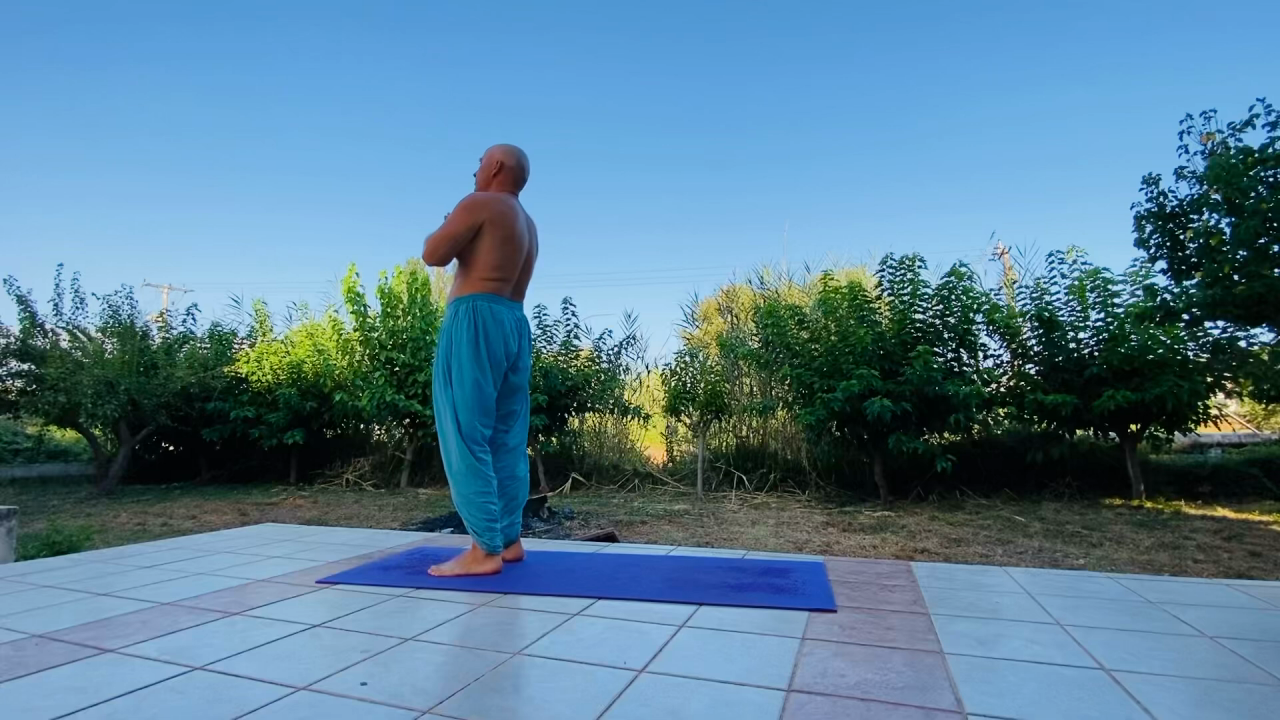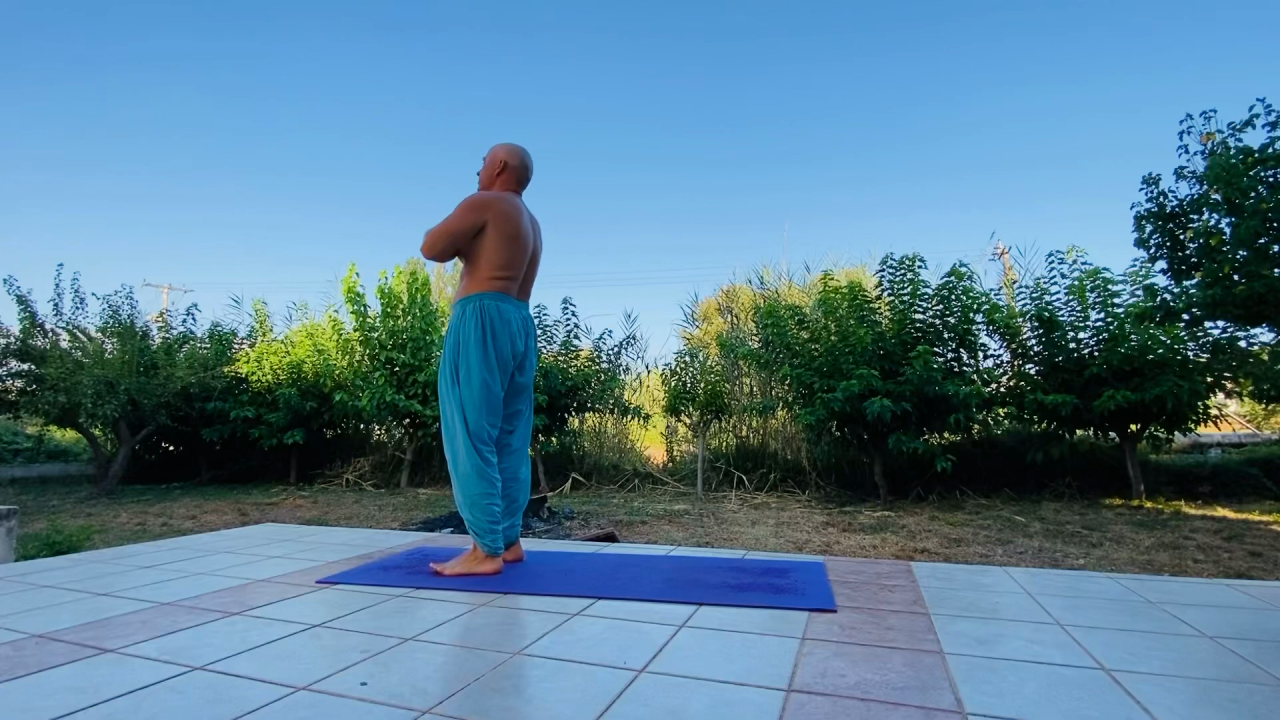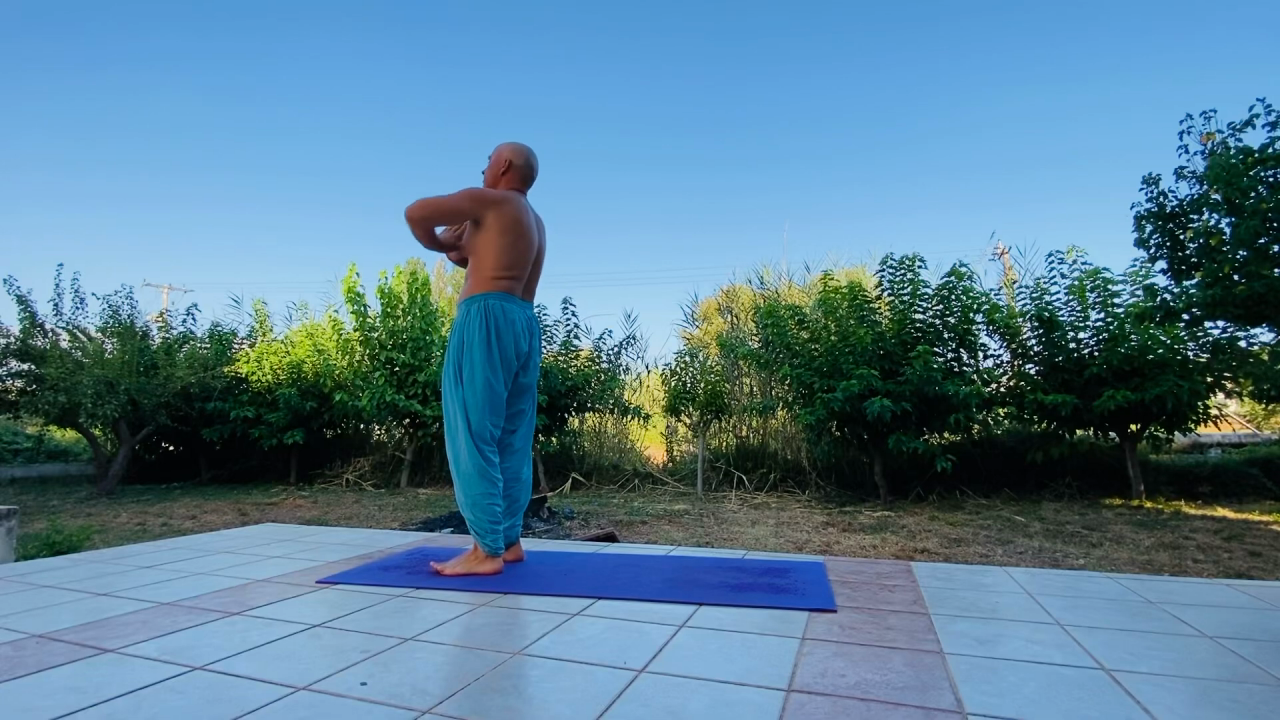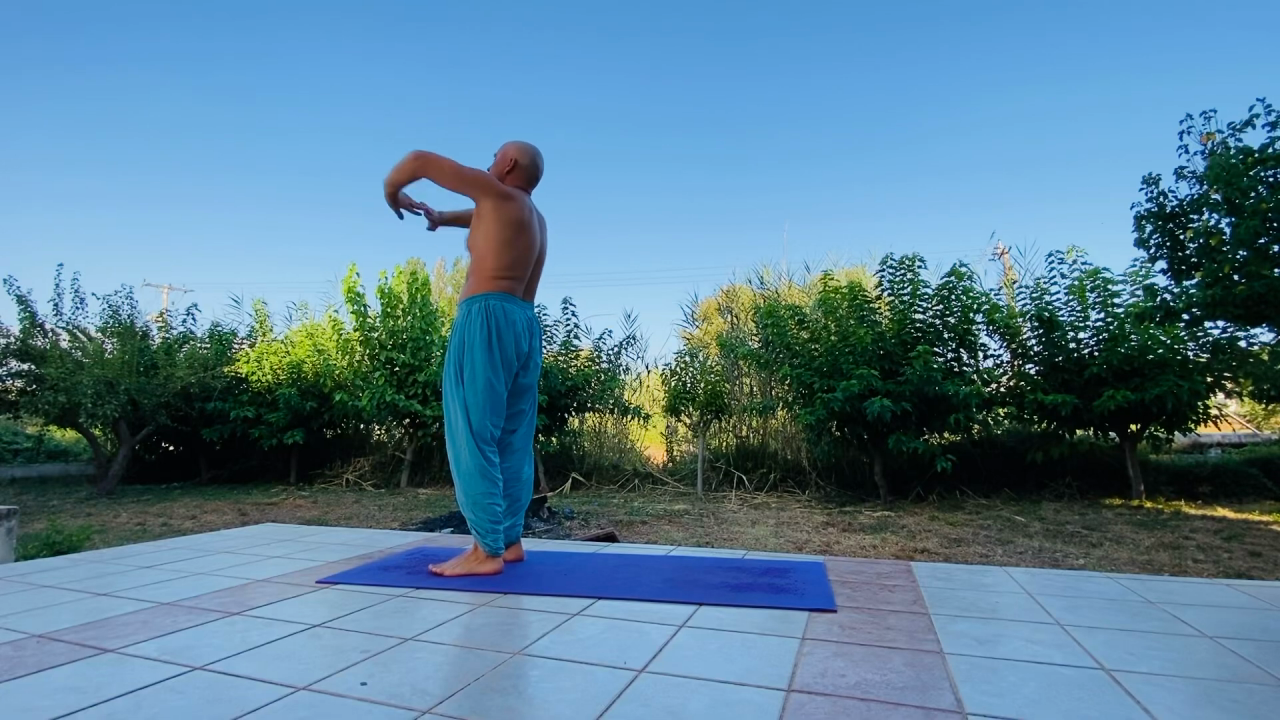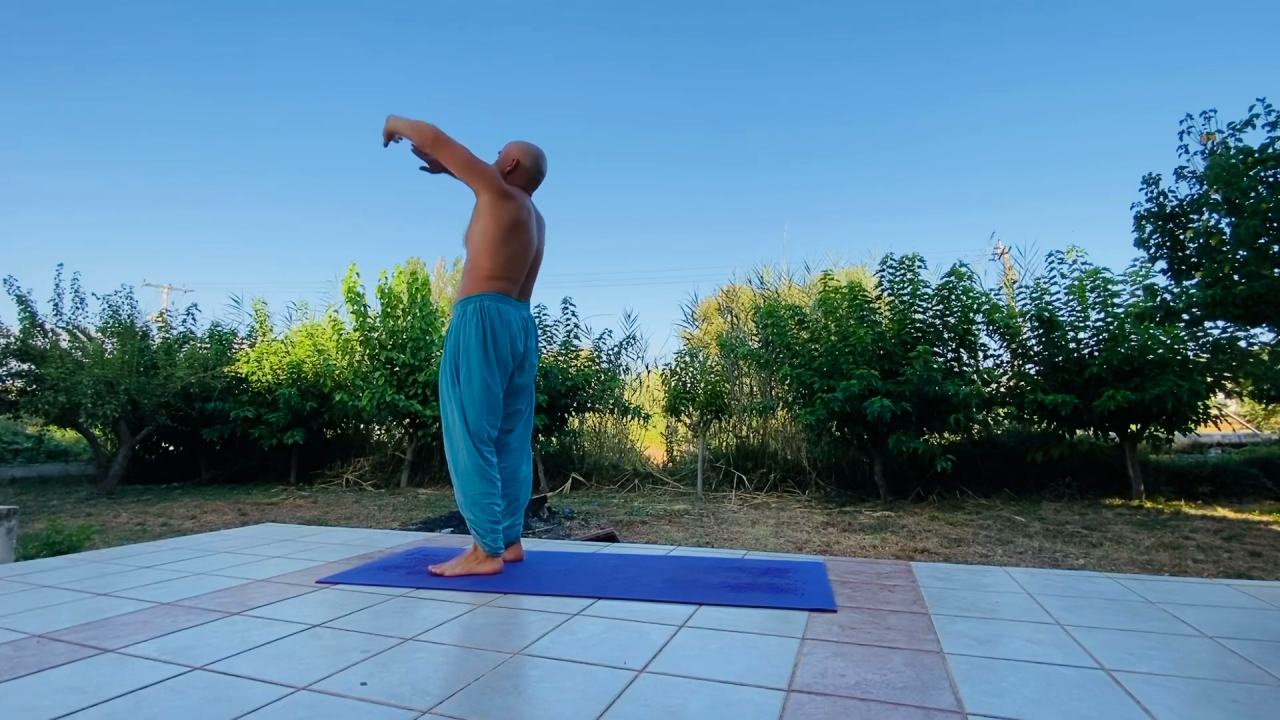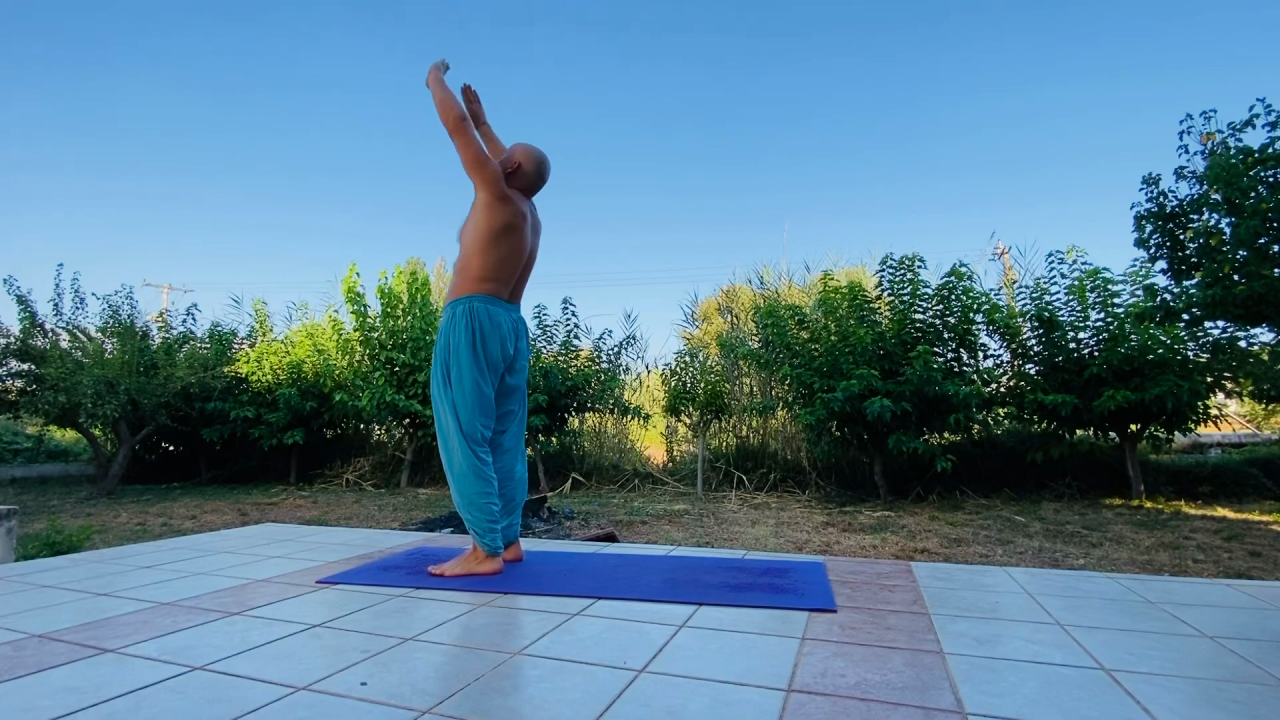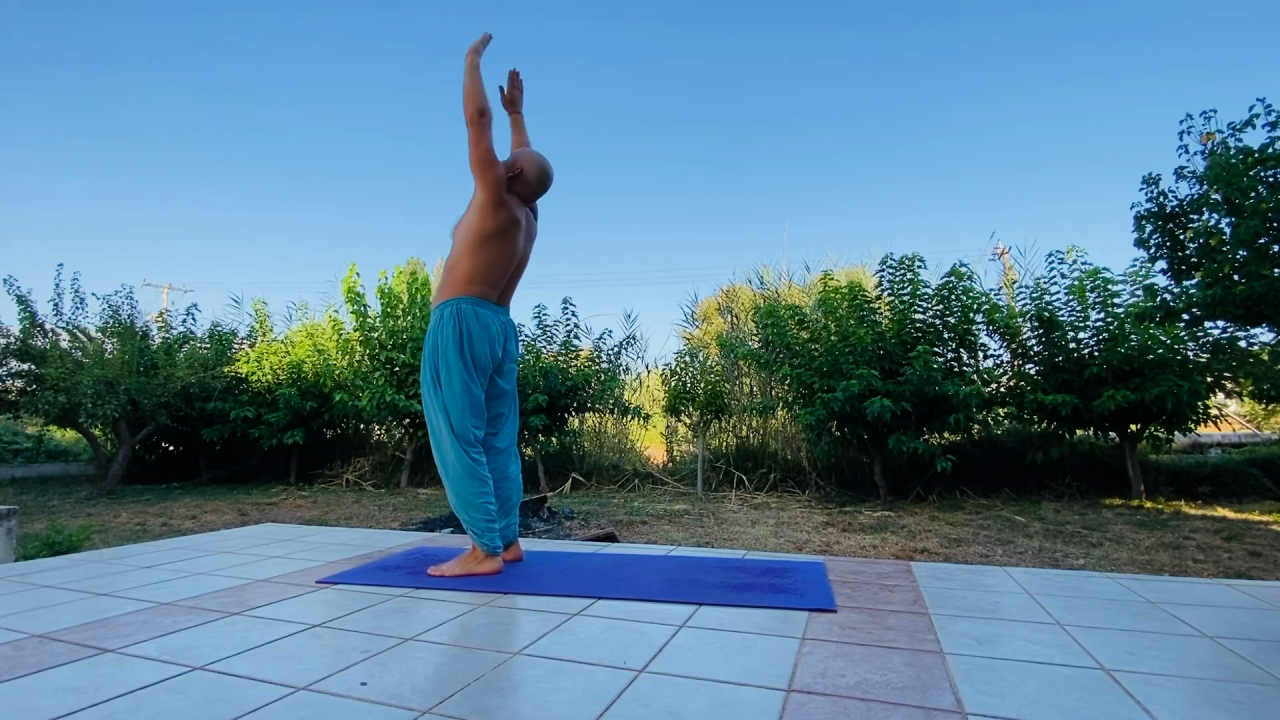
dt=0.2s
person 1, frame 1
left shoulder: (480, 203)
right shoulder: (527, 225)
left elbow: (433, 254)
left wrist: (445, 232)
right wrist: (464, 235)
left hip: (475, 323)
right hip: (514, 327)
left knee: (466, 437)
right knee: (505, 439)
left ankle: (485, 550)
right ankle: (508, 539)
person 1, frame 2
left shoulder: (486, 203)
right shoulder: (530, 224)
left elbow: (432, 248)
left wrist: (453, 235)
right wrist: (467, 239)
left hip: (482, 322)
right hip: (519, 325)
left knee: (470, 437)
right knee: (507, 439)
left ankle: (486, 550)
right ankle: (507, 541)
person 1, frame 3
left shoulder: (491, 200)
right shoulder: (534, 222)
left elbow: (417, 212)
left wrist: (437, 241)
right wrist: (462, 246)
left hip: (486, 321)
right hip: (524, 325)
left knee: (473, 437)
right knee: (510, 441)
left ankle: (486, 549)
right ankle: (508, 540)
person 1, frame 4
left shoulder: (497, 193)
right shoulder: (534, 217)
left elbow: (420, 160)
left wrist: (393, 192)
right wrist: (446, 218)
left hip: (487, 320)
right hip: (524, 325)
left knee: (473, 437)
right knee: (511, 439)
left ankle: (486, 550)
right ankle: (509, 540)
person 1, frame 5
left shoulder: (502, 192)
right shoulder: (531, 213)
left elbow: (435, 138)
left wrist: (396, 124)
right wrist: (440, 166)
left hip: (482, 321)
right hip: (520, 325)
left knee: (471, 438)
right knee: (509, 439)
left ankle: (486, 550)
right ankle: (508, 540)
person 1, frame 6
left shoulder: (498, 195)
right shoulder: (530, 212)
left elbow: (455, 125)
right elbow: (506, 159)
left wrist: (435, 77)
right wrist: (482, 118)
left hip: (471, 322)
right hip: (510, 325)
left knee: (465, 438)
right knee: (503, 440)
left ankle: (486, 550)
right ankle: (507, 541)
person 1, frame 7
left shoulder: (496, 200)
right shoulder: (528, 217)
left elbow: (476, 119)
right elbow: (526, 158)
left wrist: (472, 58)
right wrist: (516, 111)
left hip: (461, 324)
right hip: (500, 329)
left knee: (459, 440)
right knee: (496, 441)
left ankle: (485, 550)
right ankle: (506, 540)
